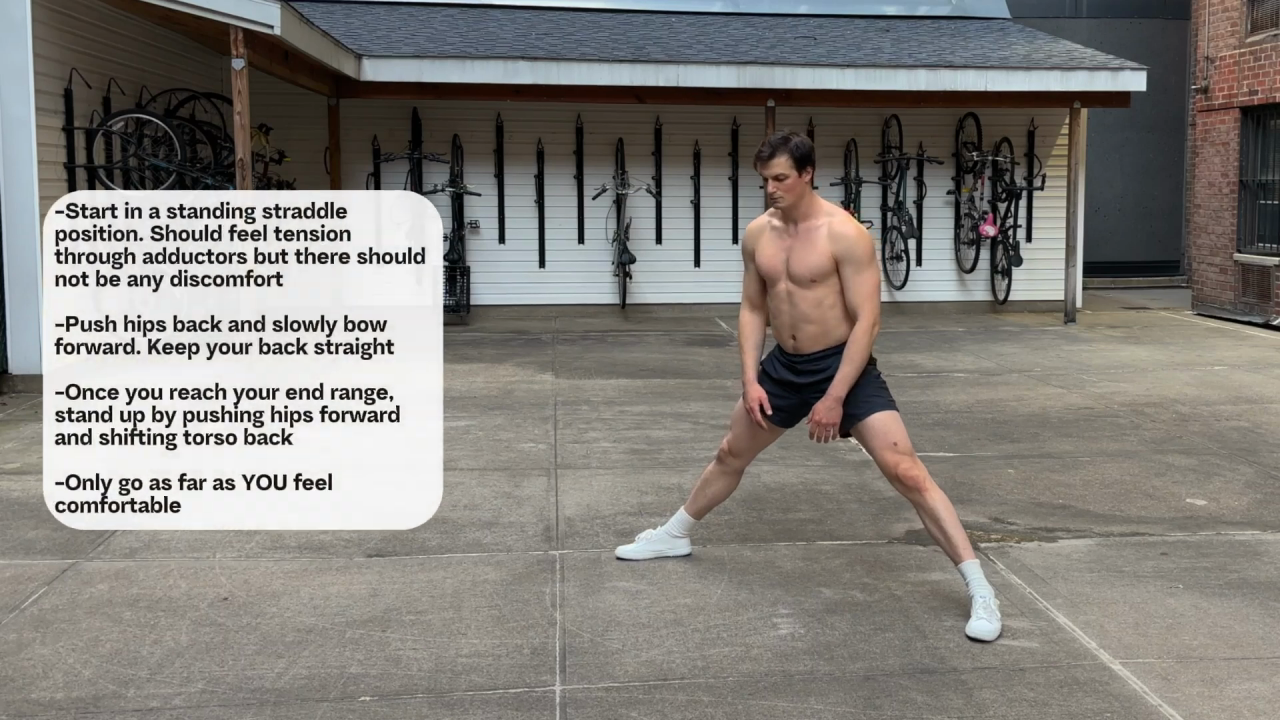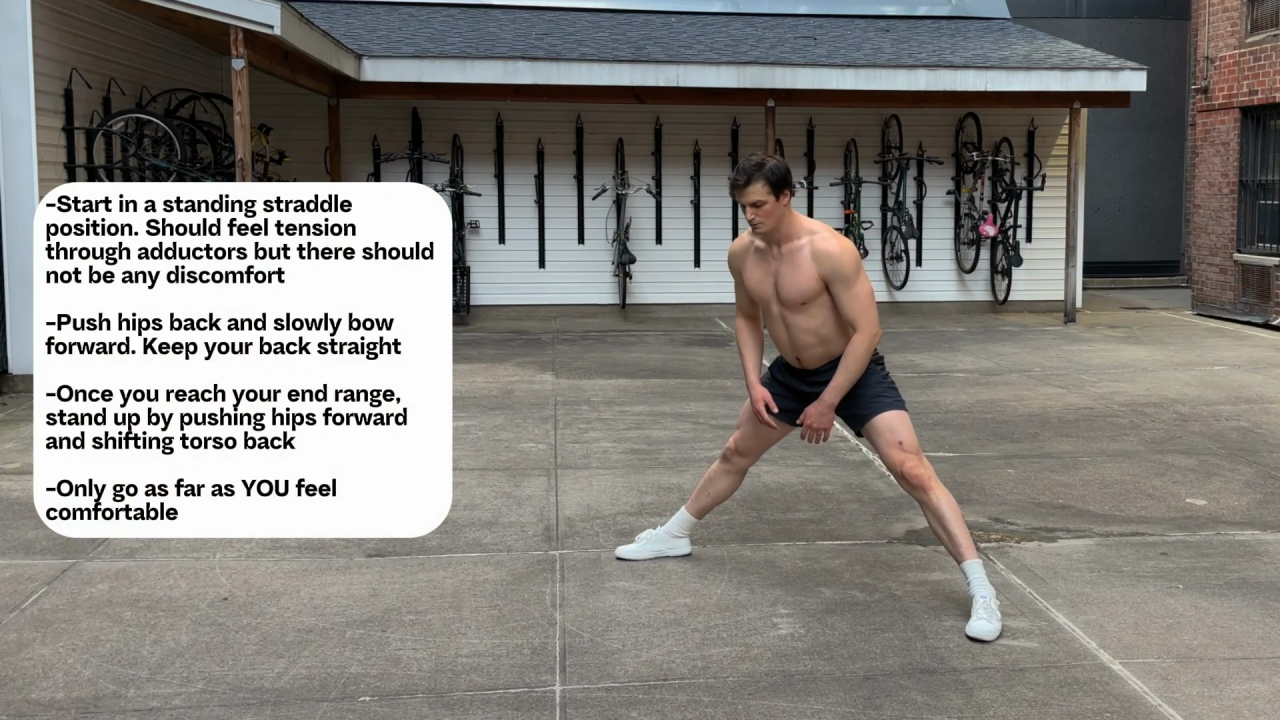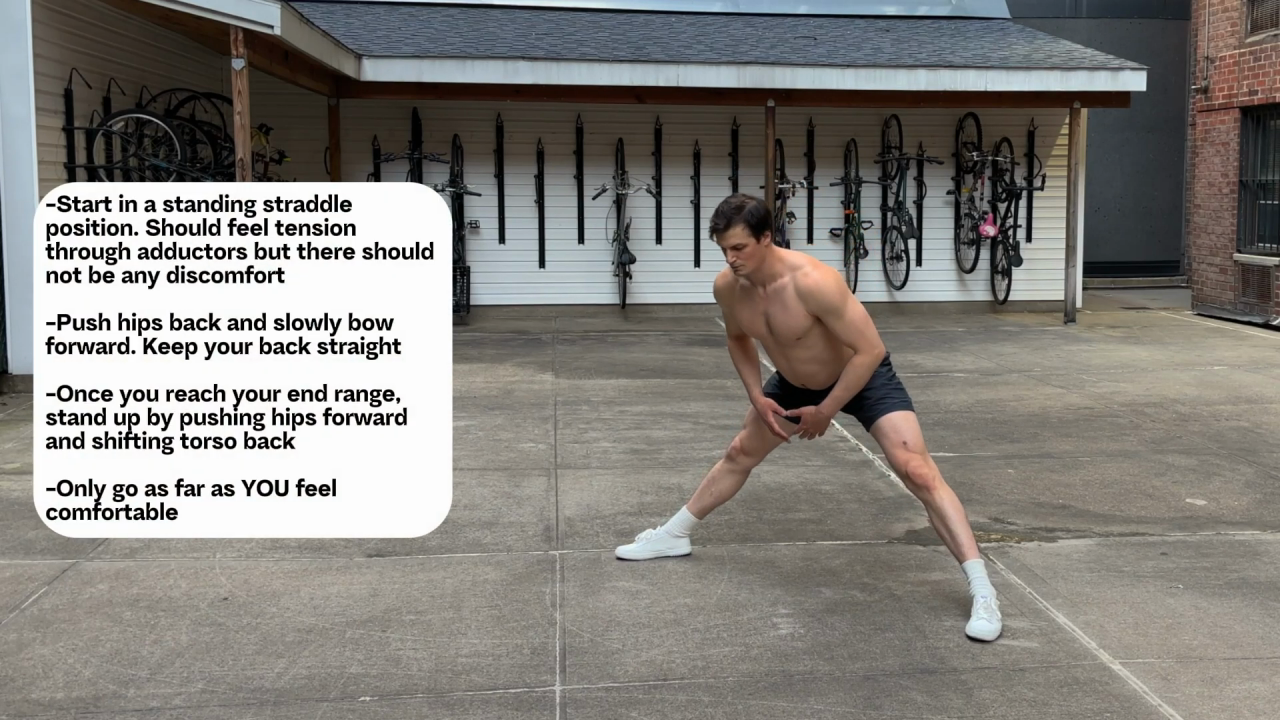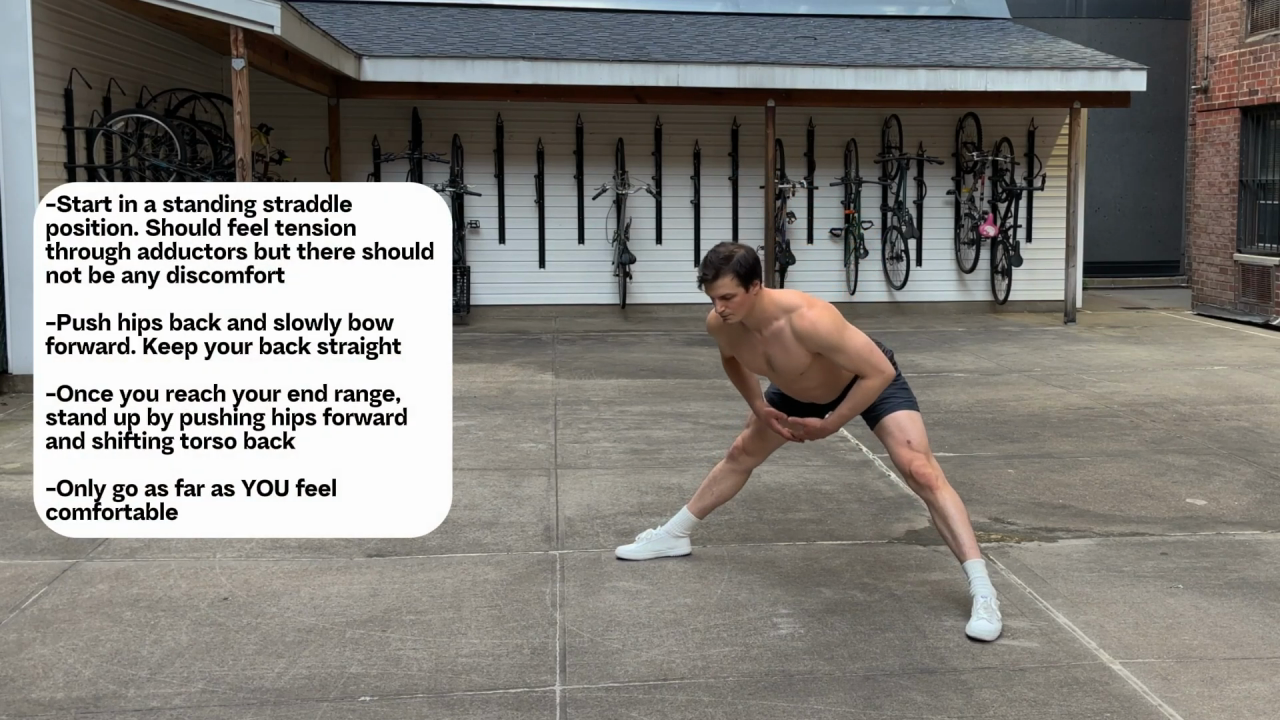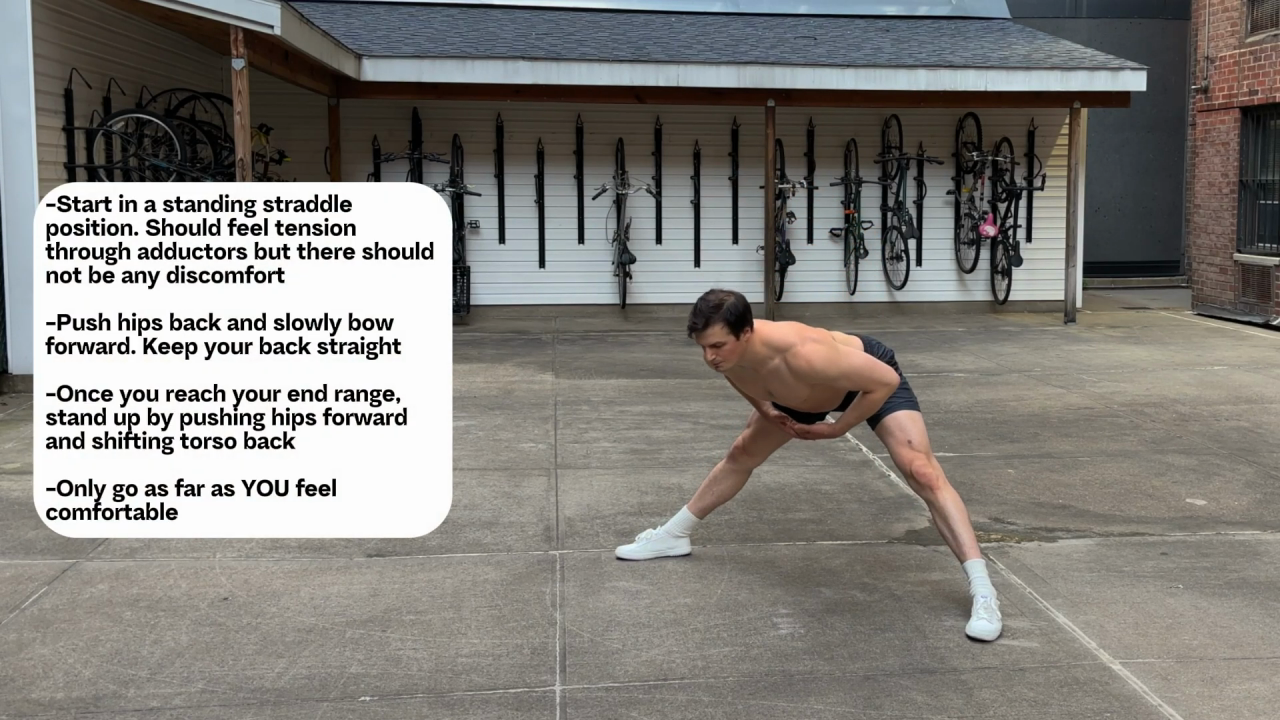
dt=1s
person 1, frame 1
left shoulder: (845, 233)
right shoulder: (758, 233)
left elbow: (867, 320)
right elbow: (752, 308)
left wrist: (834, 398)
right wrist: (750, 380)
left hip: (844, 366)
right hip: (783, 366)
left knee: (906, 472)
right knee: (730, 455)
left ankle: (979, 589)
right ankle: (674, 535)
person 1, frame 2
left shoulder: (830, 249)
right shoulder: (741, 252)
left elbow: (867, 330)
right elbow: (747, 317)
left wrist: (827, 403)
right wrist: (754, 383)
left hip: (855, 372)
right hip: (789, 373)
left knee: (913, 471)
right knee: (735, 454)
left ankle: (981, 590)
right ankle: (674, 534)
person 1, frame 3
left shoulder: (813, 281)
right shoulder: (727, 286)
left elbow: (870, 350)
right elbow: (738, 339)
left wrist: (825, 411)
right wrist: (757, 397)
left hip: (866, 378)
right hip: (794, 383)
left knee: (917, 471)
right knee: (739, 454)
left ankle: (982, 591)
right ankle: (673, 535)
person 1, frame 4
left shoulder: (808, 320)
right shoulder: (720, 323)
left elbow: (880, 372)
right elbow: (732, 358)
left wrist: (829, 424)
right wrist: (759, 407)
left hip: (872, 380)
right hip: (799, 388)
left knee: (921, 472)
right knee: (740, 455)
left ankle: (982, 590)
right ankle: (674, 535)
person 1, frame 5
left shoulder: (802, 354)
right shoulder: (721, 352)
left elbow: (887, 380)
left wrist: (836, 429)
right wrist: (764, 409)
left hip: (873, 378)
right hip: (809, 390)
left knee: (922, 472)
right knee: (740, 456)
left ankle: (983, 592)
right ankle: (674, 536)
